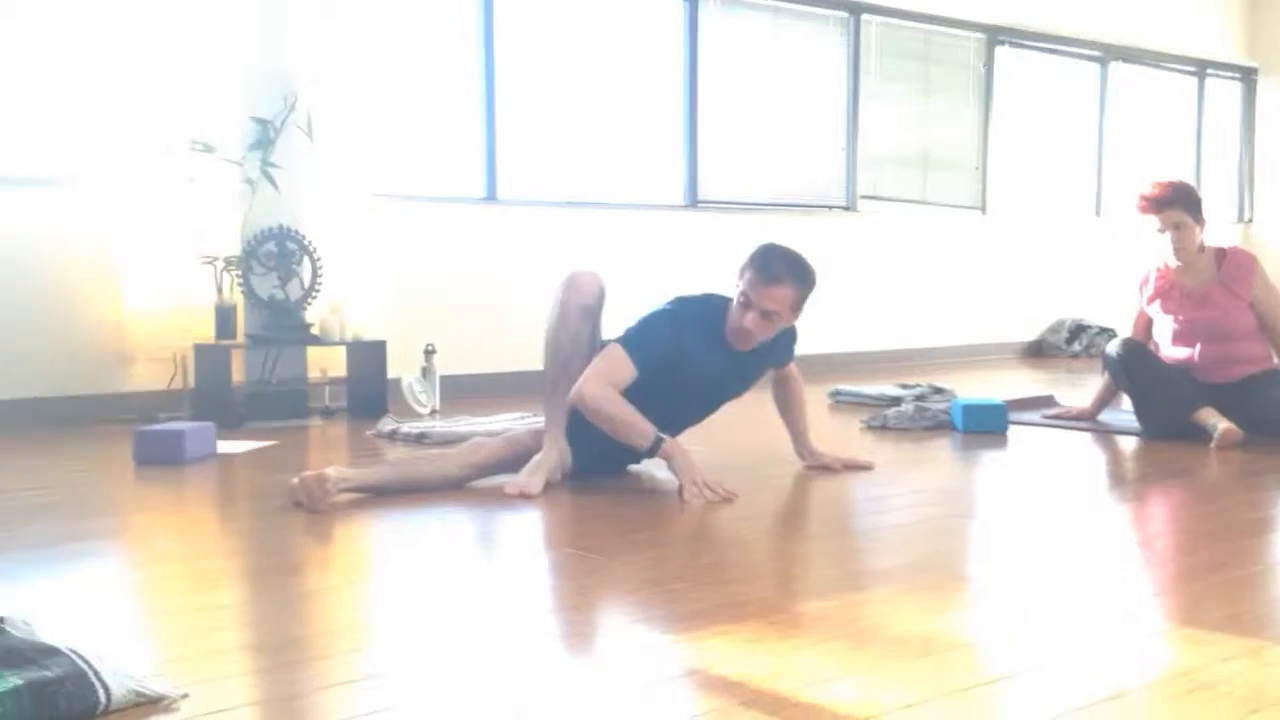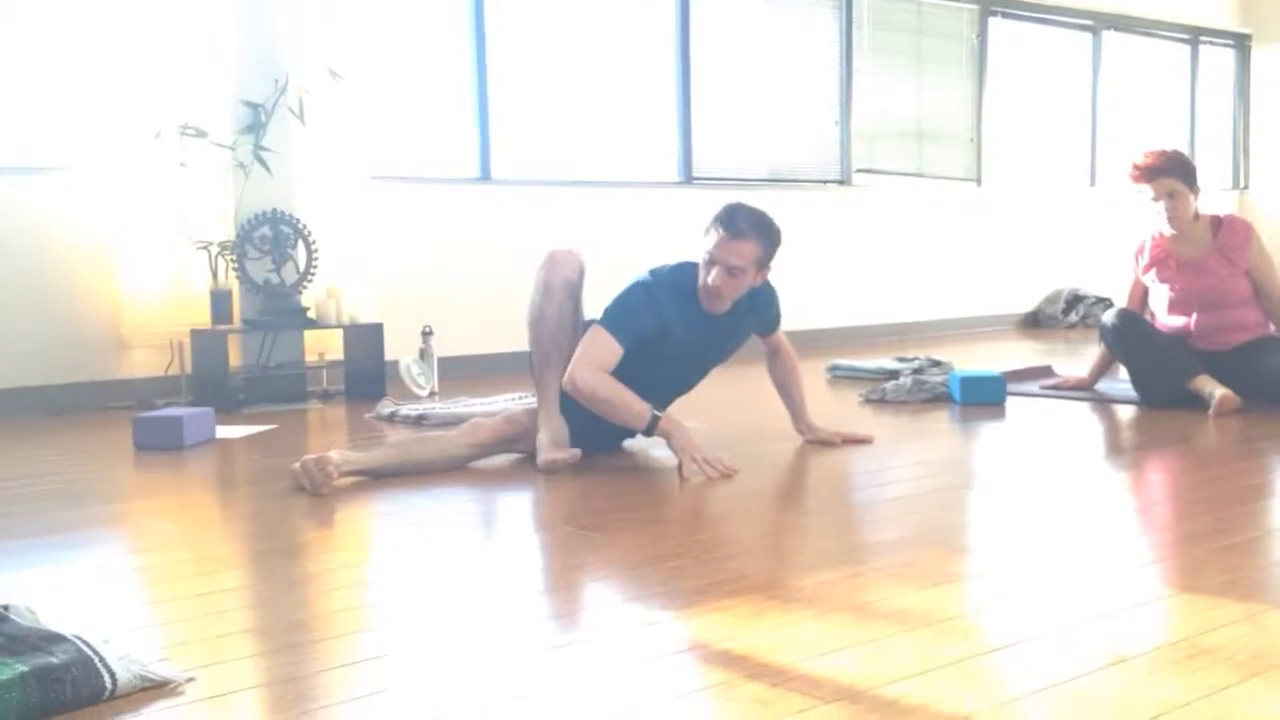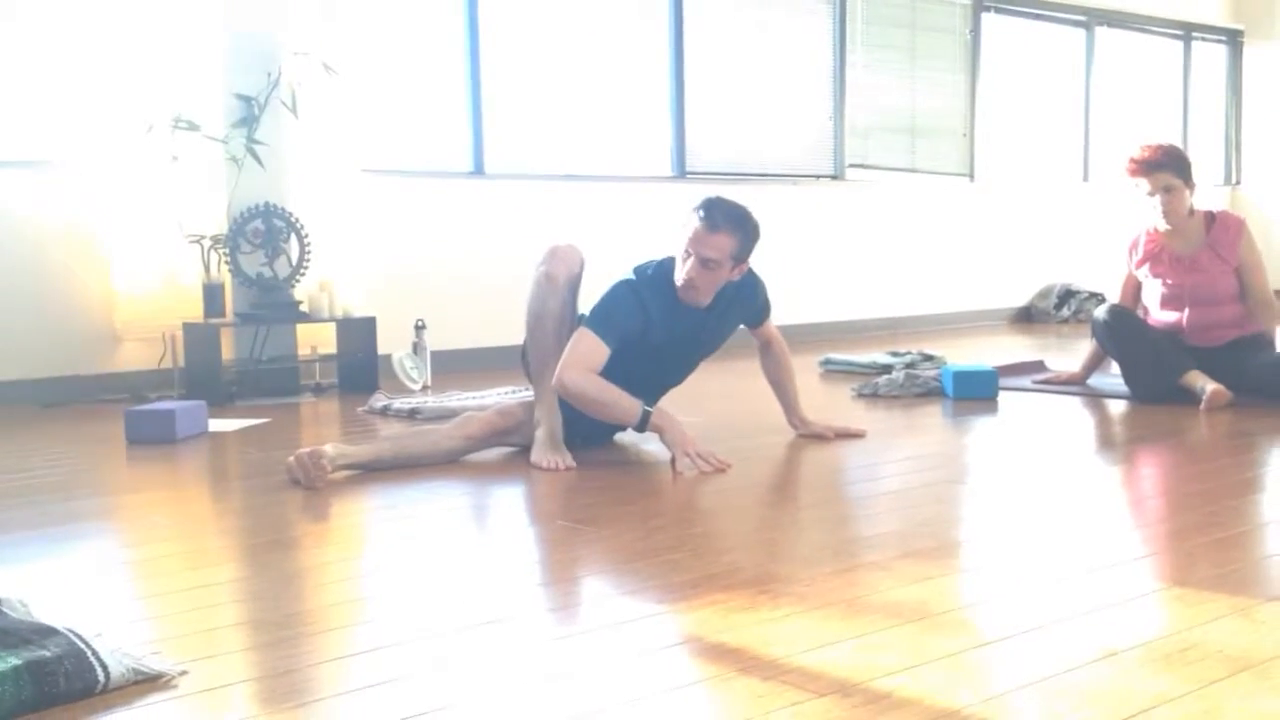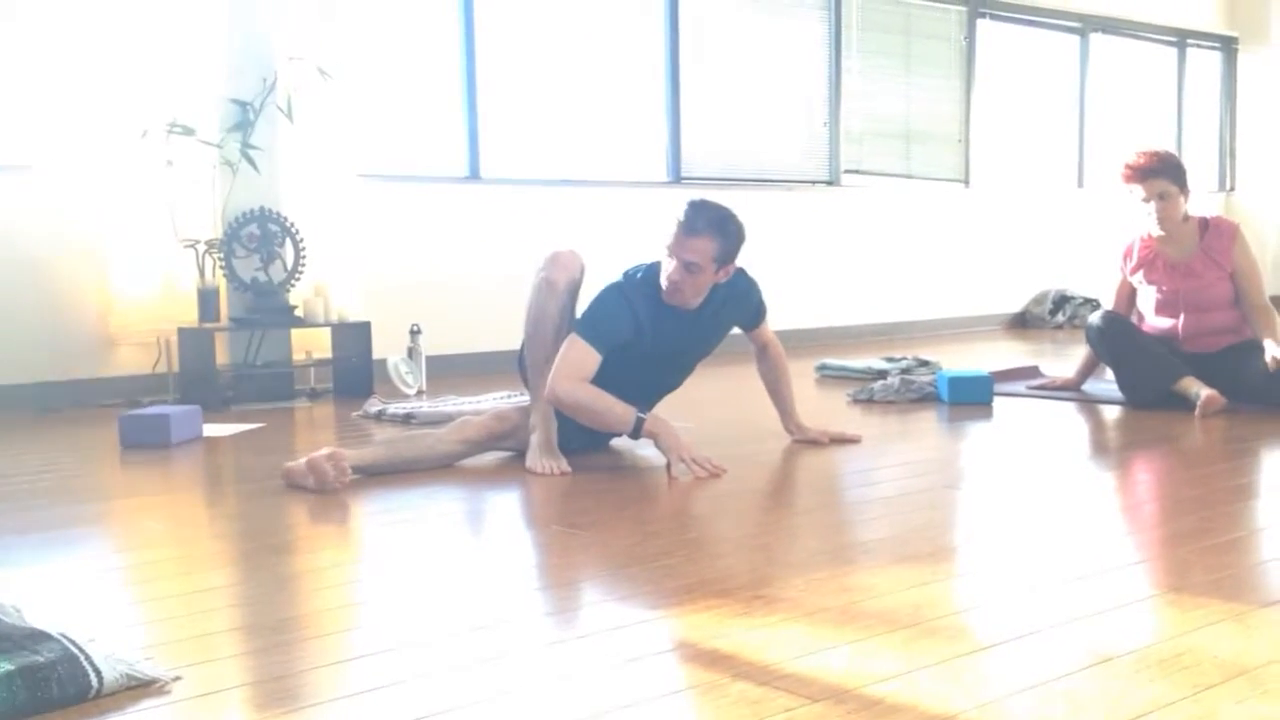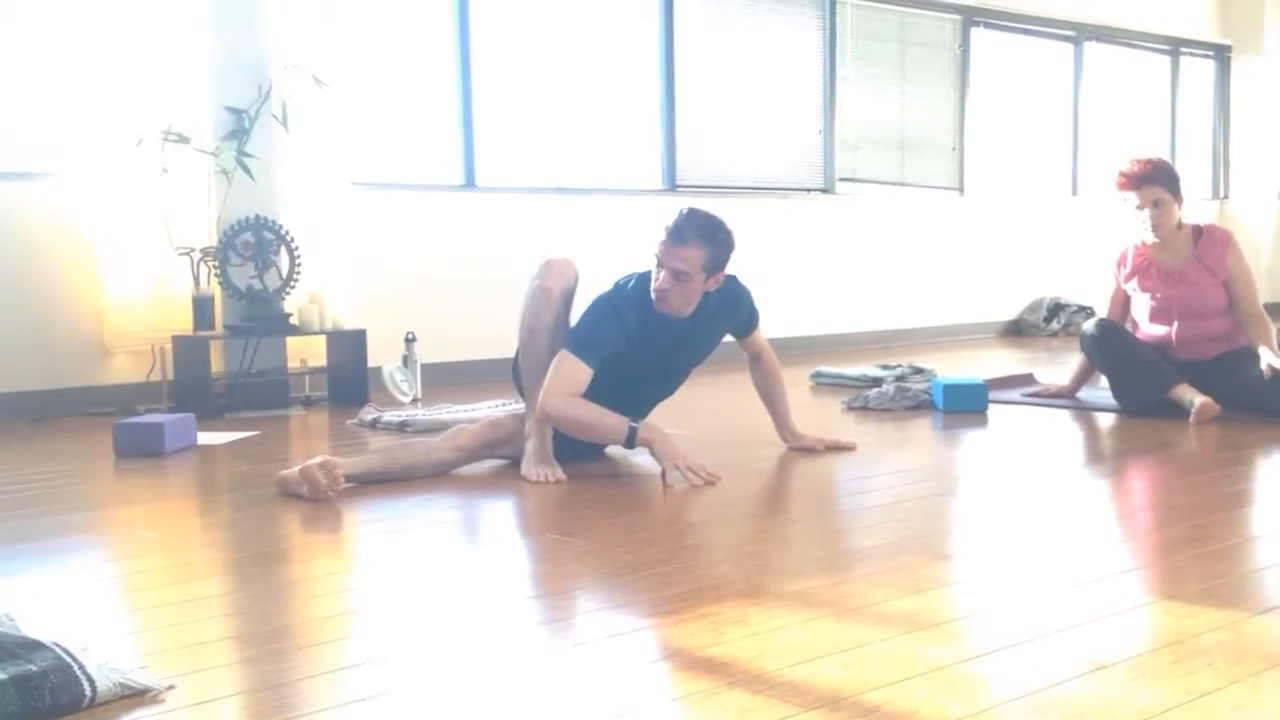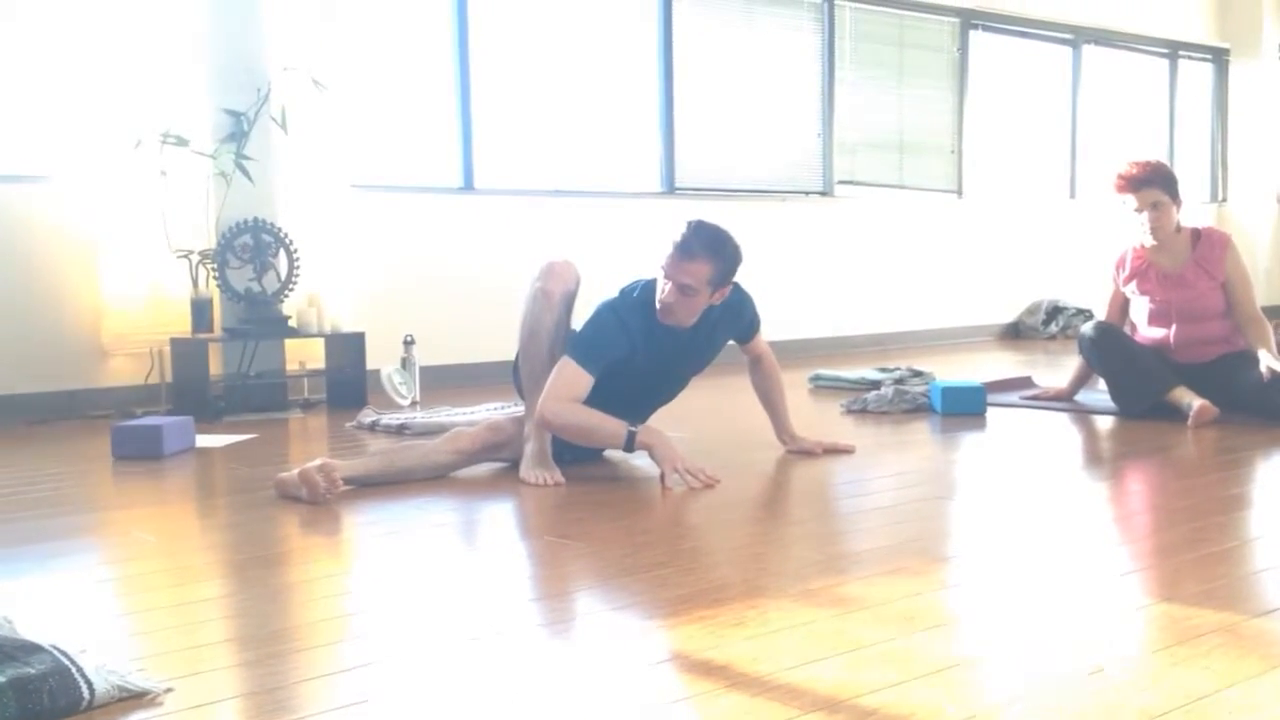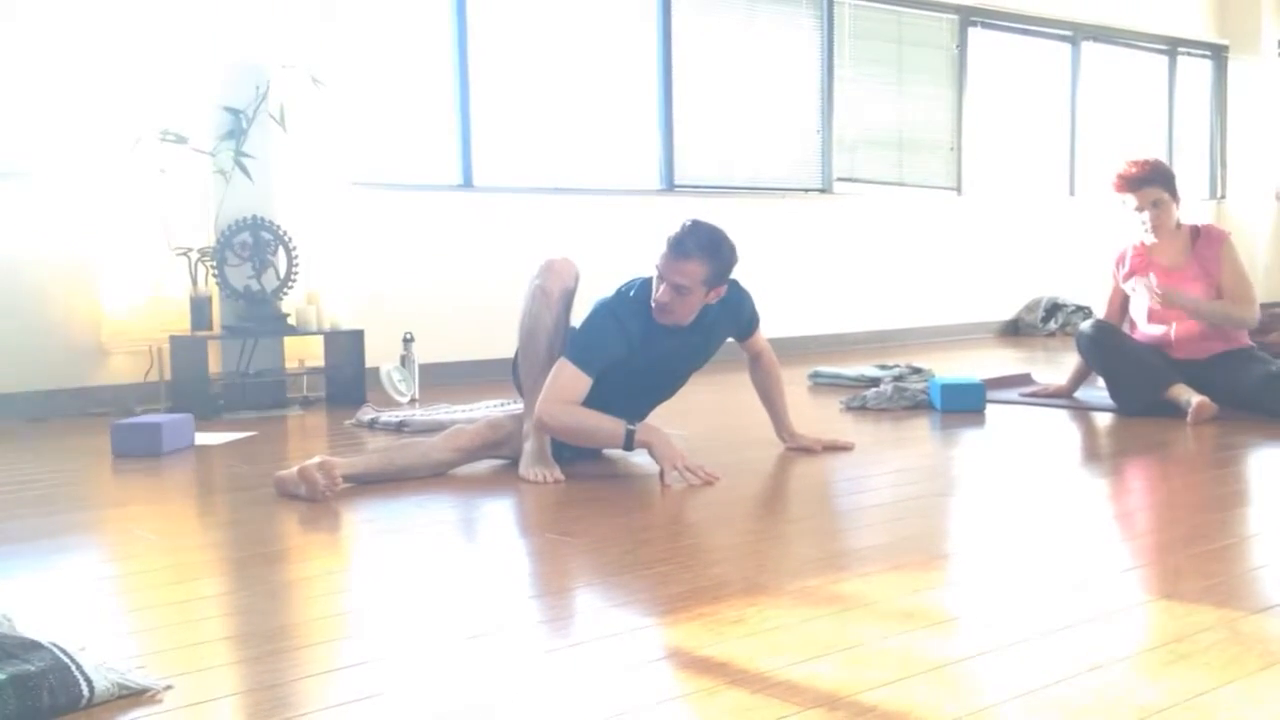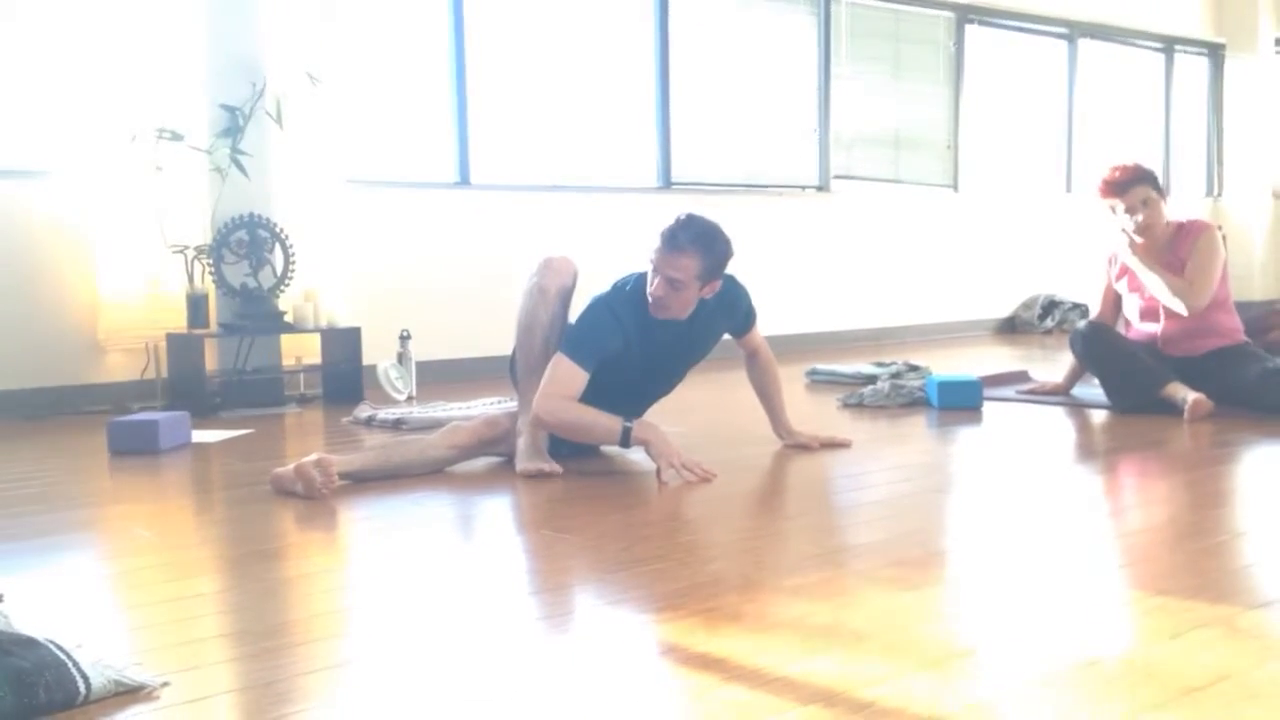
dt=0.5s
person 1, frame 1
left shoulder: (777, 336)
right shoulder: (680, 321)
left elbow: (786, 378)
right elbow: (589, 392)
left wrist: (807, 451)
right wrist: (673, 451)
left hip: (623, 450)
right hip: (588, 417)
left knee: (494, 455)
left ankle: (345, 479)
person 1, frame 2
left shoulder: (758, 300)
right shoulder: (654, 292)
left elbow: (779, 350)
right elbow: (582, 377)
left wrist: (805, 425)
right wrist: (671, 428)
left hip: (612, 425)
right hip: (577, 394)
left knee: (494, 435)
left ankle: (347, 461)
right ankle: (547, 425)
person 1, frame 3
left shoulder: (744, 291)
right shoulder: (637, 292)
left elbow: (770, 343)
right elbow: (572, 379)
left wrist: (799, 420)
right wrist: (662, 422)
left hip: (610, 417)
right hip: (564, 384)
left knee: (491, 427)
left ankle: (342, 456)
right ankle: (548, 423)
person 1, frame 4
left shoulder: (738, 292)
right shoulder: (626, 297)
left elbow: (768, 347)
right elbow: (564, 388)
left wrist: (794, 425)
right wrist: (657, 428)
left hip: (607, 419)
right hip: (561, 390)
left knee: (488, 431)
right ankle: (542, 431)
person 1, frame 5
left shoulder: (729, 298)
right shoulder: (616, 307)
left elbow: (760, 355)
right elbow: (555, 403)
left wrist: (790, 432)
right wrist: (650, 435)
left hip: (605, 426)
right hip: (558, 405)
left knee: (484, 438)
person 1, frame 6
left shoulder: (734, 307)
right shoulder: (621, 315)
left elbow: (761, 358)
right elbow: (554, 410)
left wrist: (788, 435)
right wrist: (648, 439)
left hip: (600, 427)
right hip: (555, 397)
left knee: (482, 443)
right ankle: (536, 445)
person 1, frame 7
left shoulder: (731, 303)
right shoulder: (618, 314)
left elbow: (760, 354)
right elbow: (553, 411)
left wrist: (787, 432)
right wrist: (648, 436)
left hip: (604, 421)
right hip: (555, 400)
left knee: (479, 440)
right ankle: (535, 443)
person 1, frame 8
left shoulder: (729, 298)
right shoulder: (614, 309)
left elbow: (758, 353)
right elbow: (551, 407)
left wrist: (786, 430)
right wrist: (644, 433)
left hip: (601, 418)
right hip: (553, 395)
left knee: (478, 437)
right ankle: (466, 447)
person 2, frame 1
left shoulder: (1242, 267)
right shoulder: (1153, 284)
right elbow: (1127, 359)
right wrist: (1093, 409)
left hip: (1248, 389)
right hip: (1182, 394)
right knee: (1118, 349)
right ankle: (1212, 422)
person 2, frame 2
left shoulder: (1237, 234)
right shoulder: (1147, 253)
right elbow: (1122, 328)
right wrist: (1091, 378)
left hip: (1246, 355)
right hip: (1177, 361)
right knee: (1114, 320)
right ankle: (1209, 389)
person 2, frame 3
left shoulder: (1230, 230)
right shoulder: (1140, 248)
right elbow: (1115, 325)
right wrist: (1083, 372)
left hip: (1235, 350)
right hip: (1168, 357)
right knee: (1106, 316)
right ankle: (1200, 384)
person 2, frame 4
left shoulder: (1225, 236)
right shoulder: (1135, 253)
left elbow: (1257, 305)
right elbow: (1109, 330)
right wrist: (1077, 378)
left hip: (1228, 357)
right hip: (1163, 363)
right knee: (1100, 322)
right ankle: (1195, 390)
person 2, frame 5
left shoulder: (1218, 243)
right shoulder: (1129, 261)
left elbow: (1251, 313)
right elbow: (1104, 337)
right wrist: (1072, 386)
left hip: (1222, 364)
right hip: (1156, 369)
right knee: (1095, 331)
right ankle: (1189, 397)
person 2, frame 6
left shoulder: (1216, 246)
right shoulder: (1127, 264)
left elbow: (1249, 316)
right elbow: (1102, 340)
right wrist: (1070, 388)
left hip: (1220, 367)
right hip: (1154, 372)
right knee: (1092, 334)
right ankle: (1186, 400)
person 2, frame 7
left shoulder: (1214, 242)
right shoulder: (1128, 260)
left elbow: (1249, 314)
right elbow: (1102, 336)
left wrist: (1182, 301)
right wrist: (1070, 385)
left hip: (1221, 362)
right hip: (1155, 369)
right knee: (1090, 333)
right ankle: (1185, 397)
person 2, frame 8
left shoulder: (1201, 235)
right shoulder: (1119, 258)
left elbow: (1190, 302)
right elbow: (1100, 326)
left wrist: (1136, 259)
right wrist: (1066, 382)
left hip: (1217, 358)
right hip: (1151, 363)
right knee: (1085, 335)
right ankle: (1180, 394)
